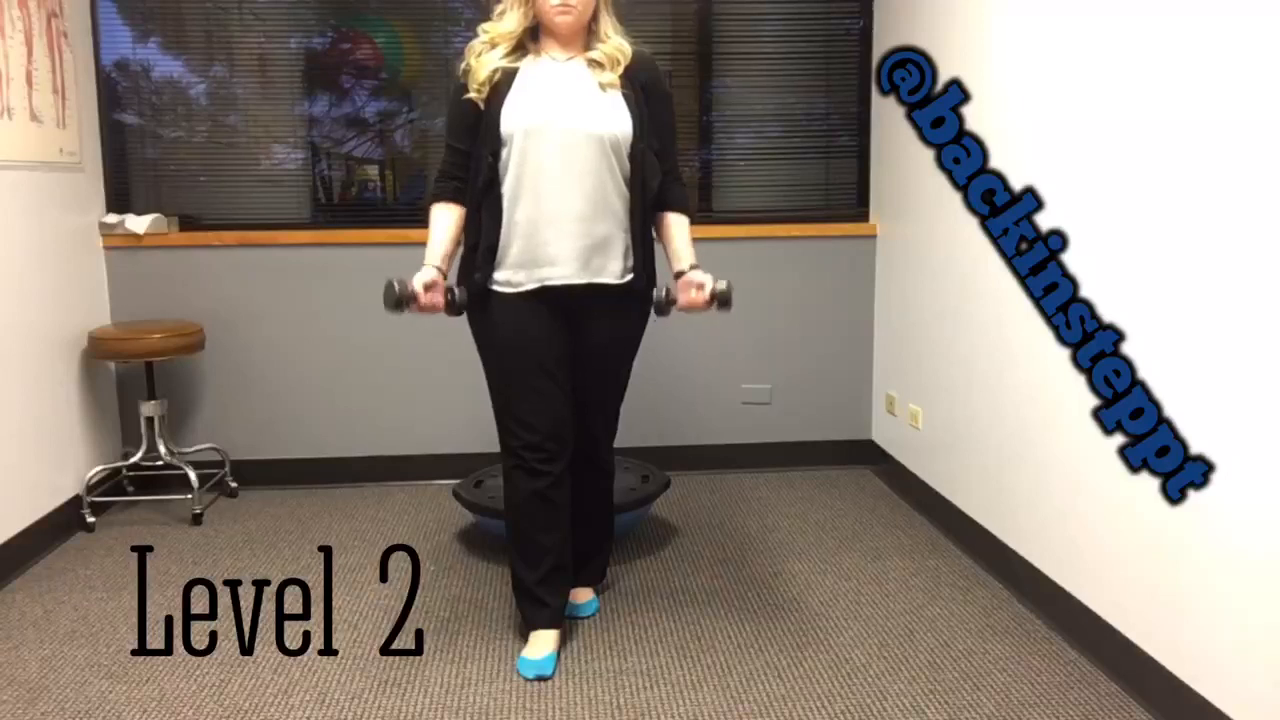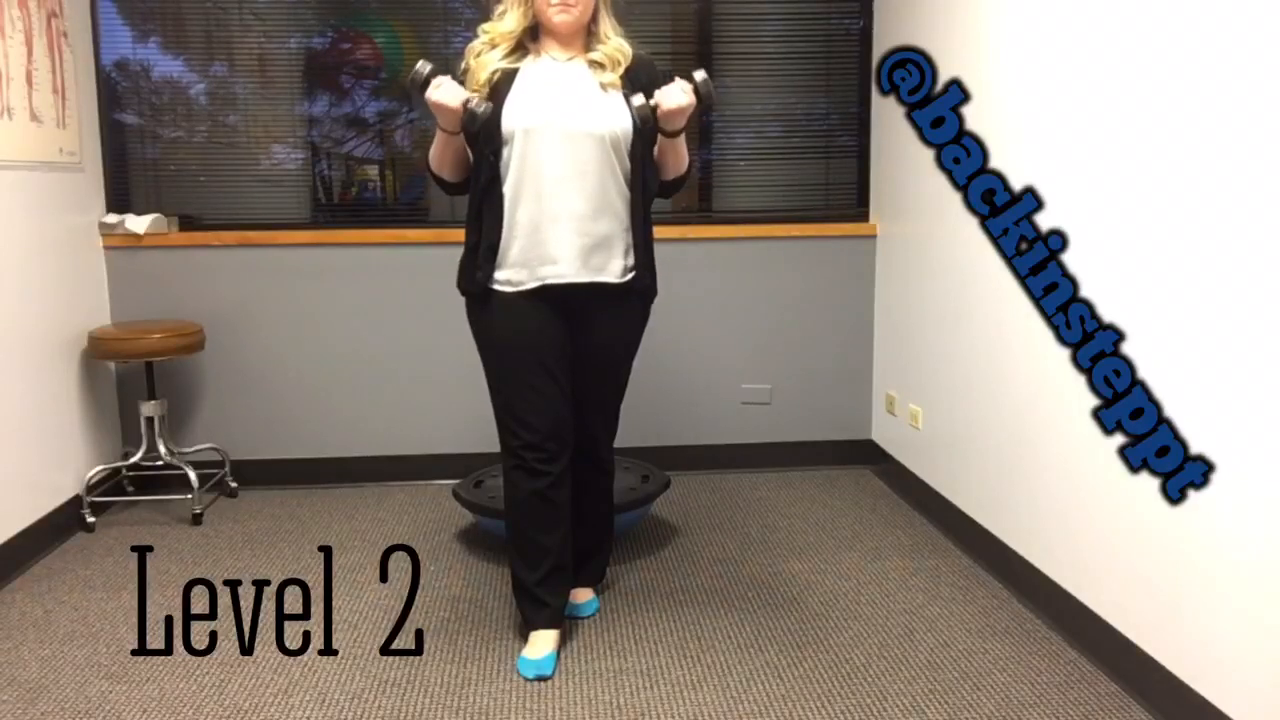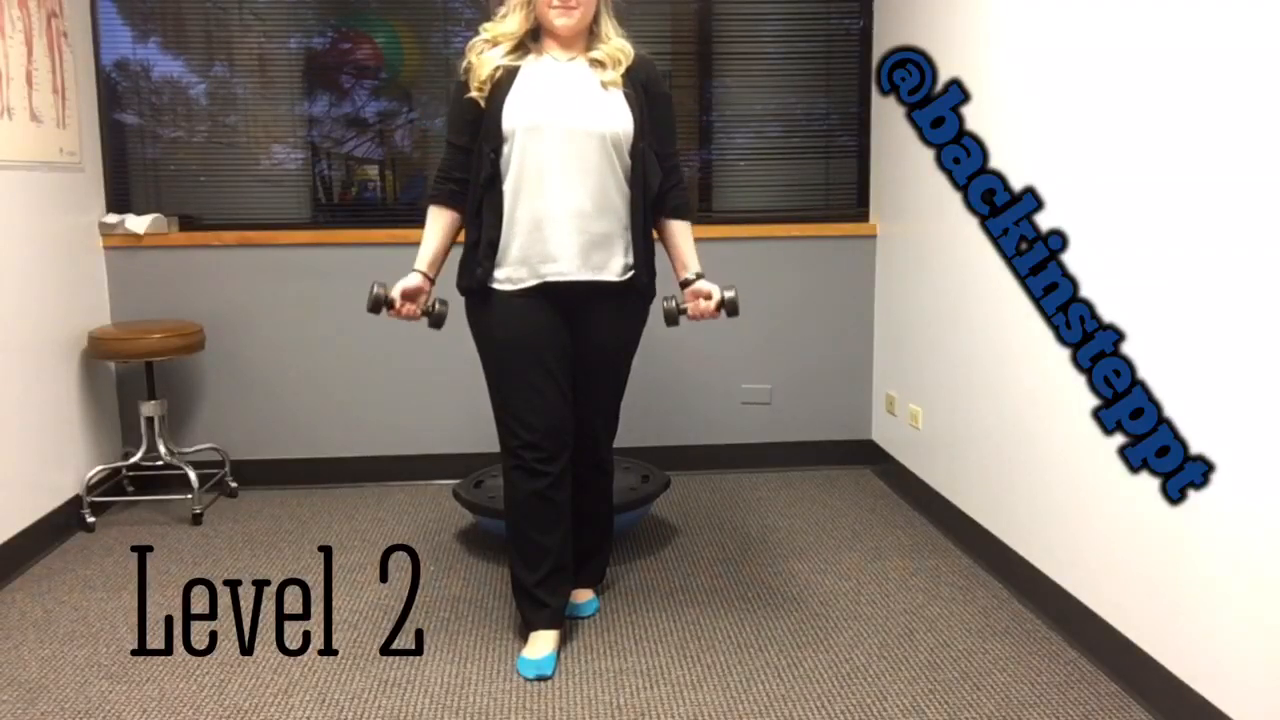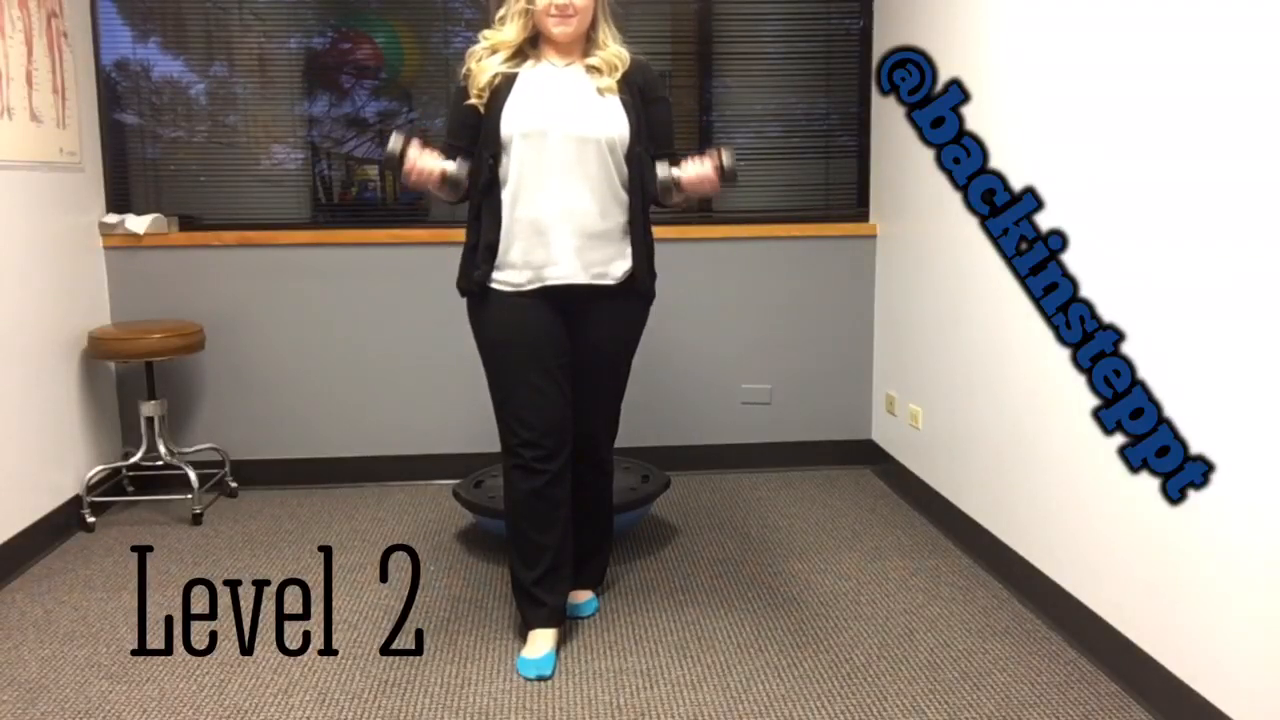
dt=0.7s
person 1, frame 1
left shoulder: (636, 73)
right shoulder: (489, 70)
left elbow: (664, 183)
right elbow: (456, 178)
left wrist: (685, 267)
right wrist: (435, 264)
left hip: (610, 291)
right hip: (515, 292)
left knee: (593, 440)
right knee: (532, 449)
left ankle: (584, 575)
right ankle: (542, 615)
person 1, frame 2
left shoulder: (633, 72)
right shoulder: (490, 68)
left elbow: (664, 177)
right elbow: (454, 173)
left wrist: (675, 131)
right wrist: (446, 129)
left hip: (611, 288)
right hip: (515, 289)
left knee: (593, 438)
right knee: (533, 447)
left ankle: (584, 575)
right ankle: (542, 615)
person 1, frame 3
left shoulder: (636, 73)
right shoulder: (489, 70)
left elbow: (666, 183)
right elbow: (455, 179)
left wrist: (691, 274)
right wrist: (424, 270)
left hip: (610, 289)
right hip: (514, 289)
left knee: (593, 439)
right knee: (533, 447)
left ankle: (584, 576)
right ankle: (543, 615)
person 1, frame 4
left shoulder: (633, 77)
right shoulder: (489, 73)
left elbow: (654, 182)
right elbow: (463, 175)
left wrist: (686, 179)
right wrist: (433, 170)
left hip: (611, 288)
right hip: (514, 288)
left knee: (592, 438)
right knee: (532, 446)
left ankle: (582, 577)
right ankle: (541, 614)
